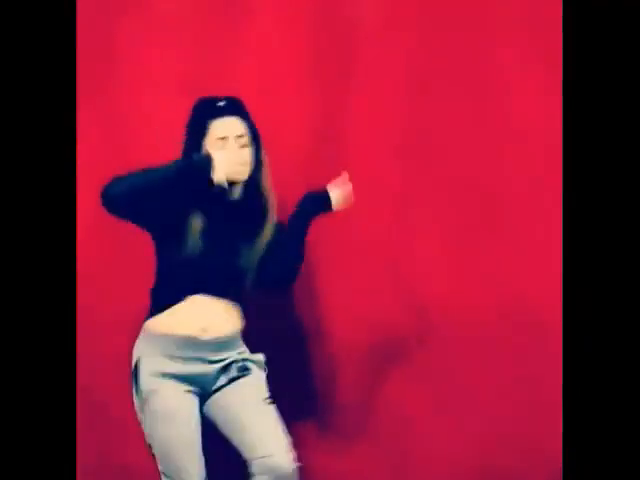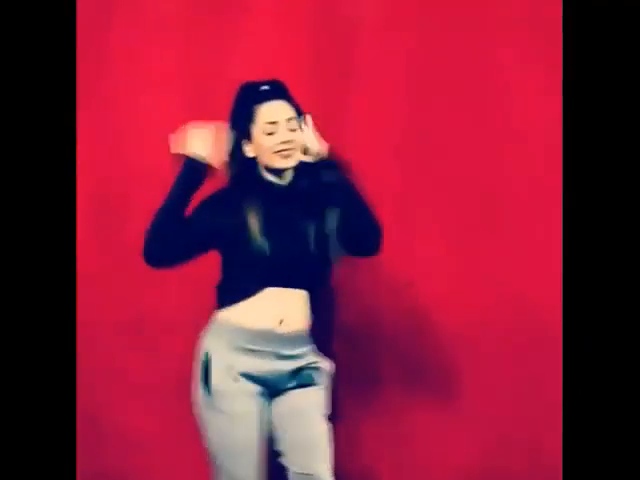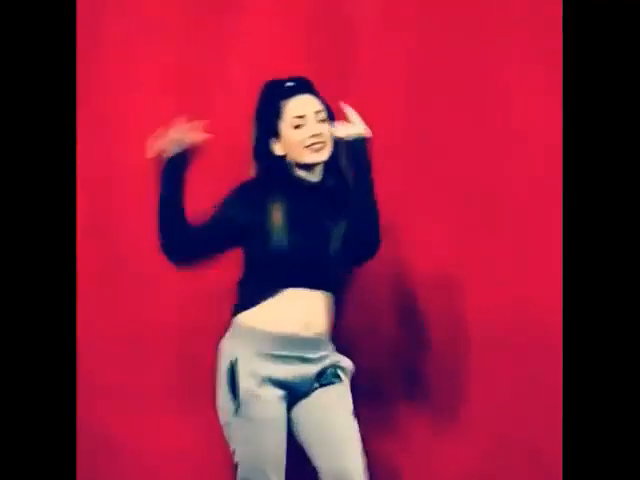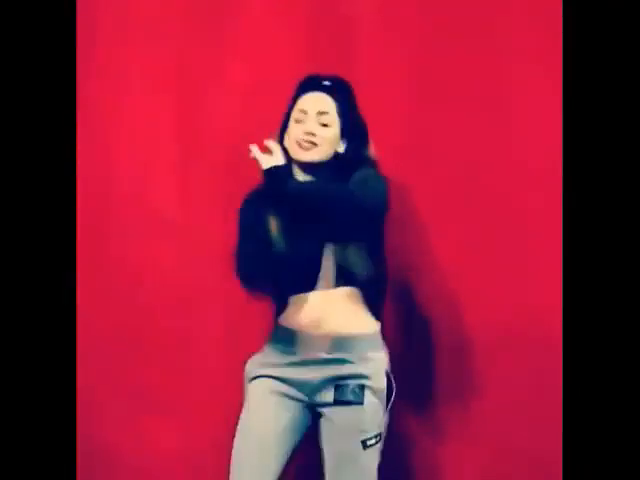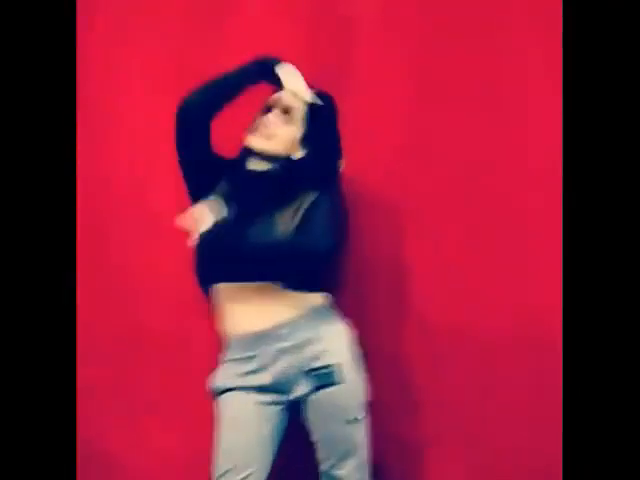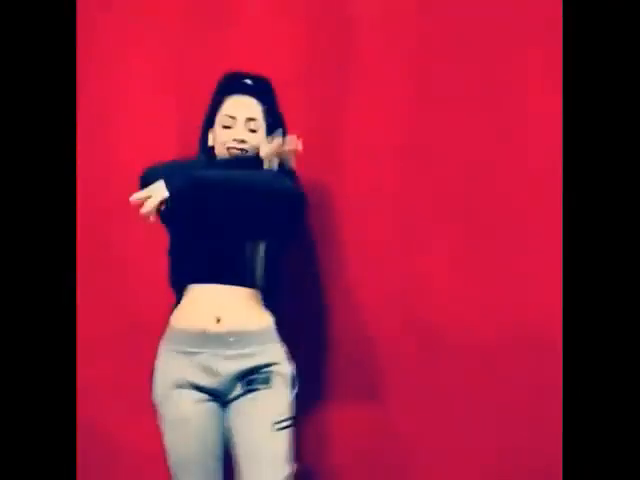
dt=0.4s
person 1, frame 1
left shoulder: (258, 217)
right shoulder: (176, 206)
left elbow: (278, 275)
right elbow: (115, 194)
left wrist: (308, 210)
right wrist: (197, 171)
left hip: (229, 359)
right hip: (164, 360)
person 1, frame 2
left shoulder: (318, 198)
right shoulder: (231, 203)
left elbow: (368, 242)
right elbow: (160, 251)
left wrist: (327, 168)
right wrist: (192, 170)
left hip: (297, 359)
right hip: (232, 354)
person 1, frame 3
left shoulder: (339, 197)
right shoulder: (254, 197)
left elbow: (361, 248)
right elbow: (183, 250)
left wrist: (357, 154)
right wrist: (174, 163)
left hip: (318, 359)
right hip: (256, 356)
person 1, frame 4
left shoulder: (364, 184)
right shoulder: (261, 204)
left elbow: (348, 209)
right elbow: (252, 273)
left wrist: (281, 178)
left hip: (356, 360)
right hip: (286, 361)
person 1, frame 5
left shoulder: (315, 196)
right shoulder: (218, 180)
left elbow: (314, 251)
right elbow: (191, 113)
left wrist: (219, 232)
right wrist: (269, 69)
left hip: (317, 344)
right hip: (246, 360)
person 1, frame 6
left shoulder: (280, 195)
right shoulder: (184, 187)
left elbow: (272, 189)
right elbow: (154, 178)
left wrist: (180, 186)
right wrist: (246, 162)
left hip: (258, 358)
right hip: (185, 358)
